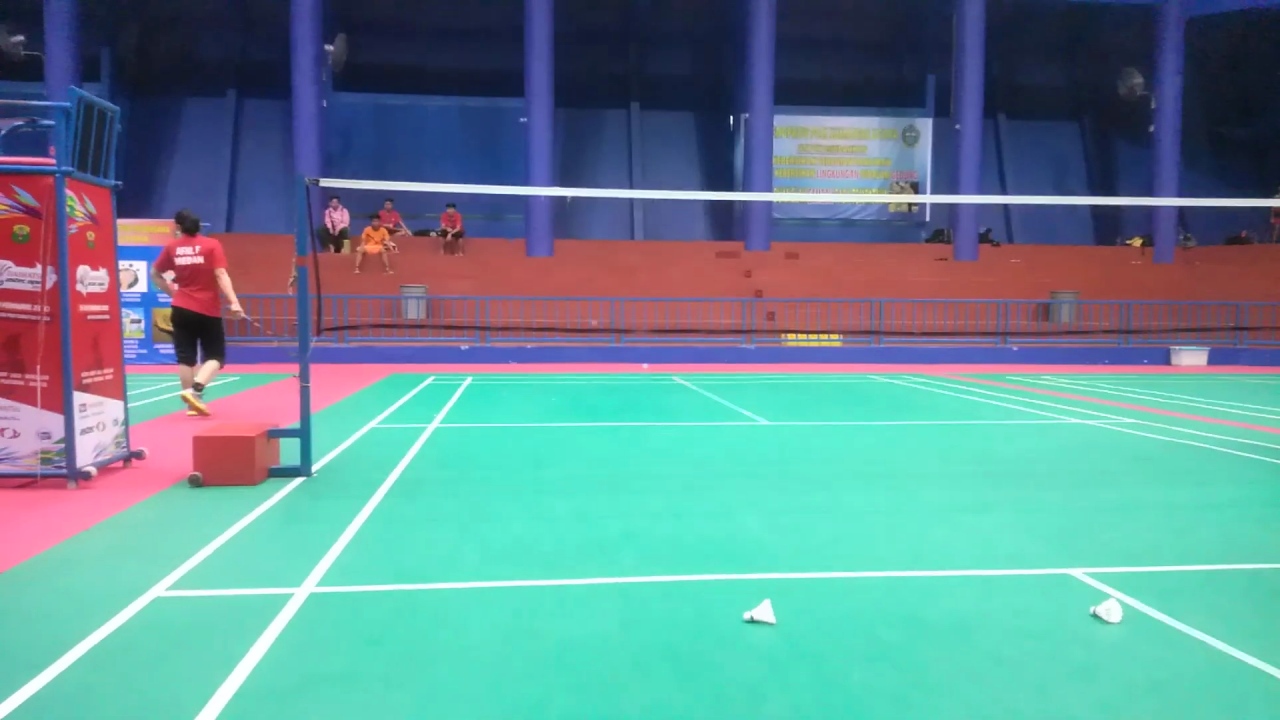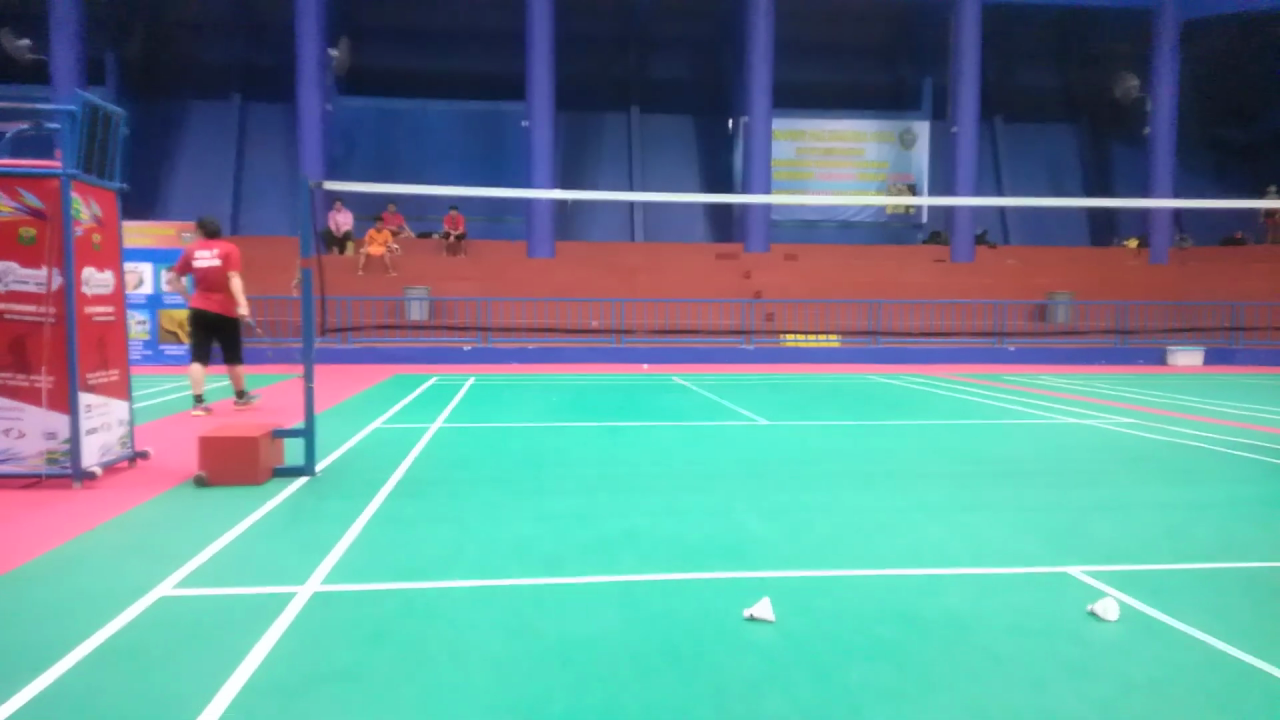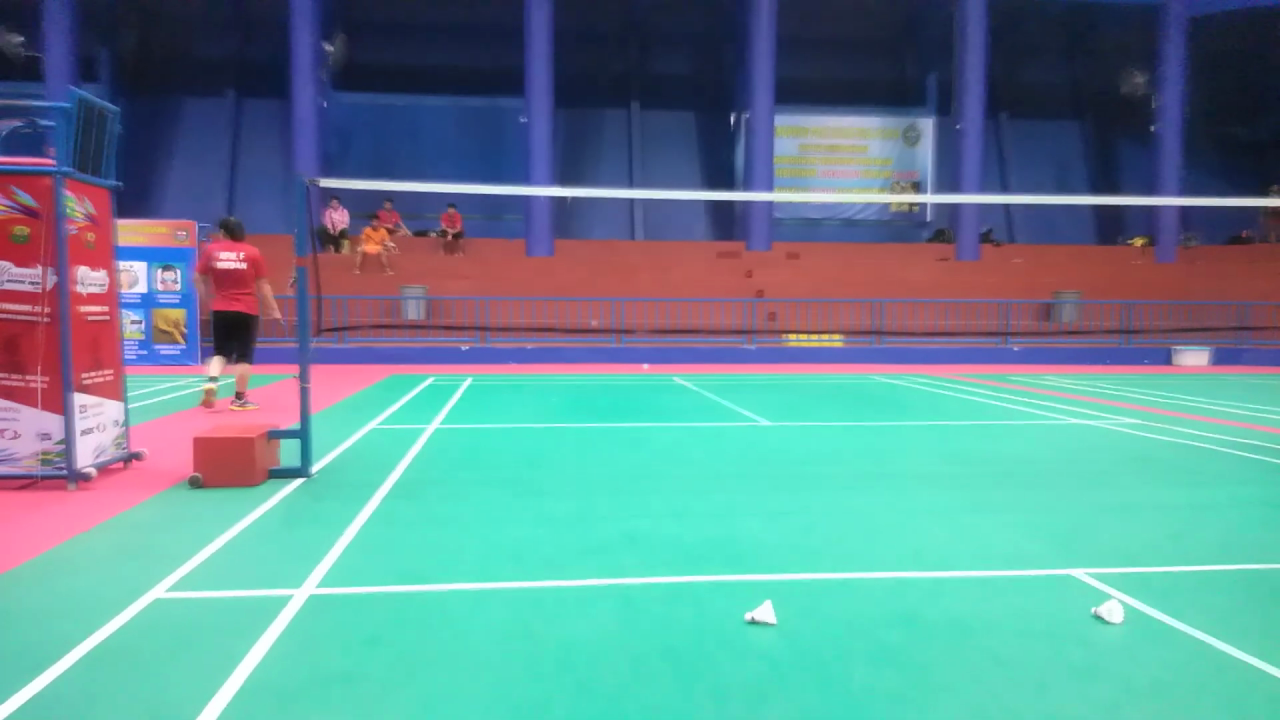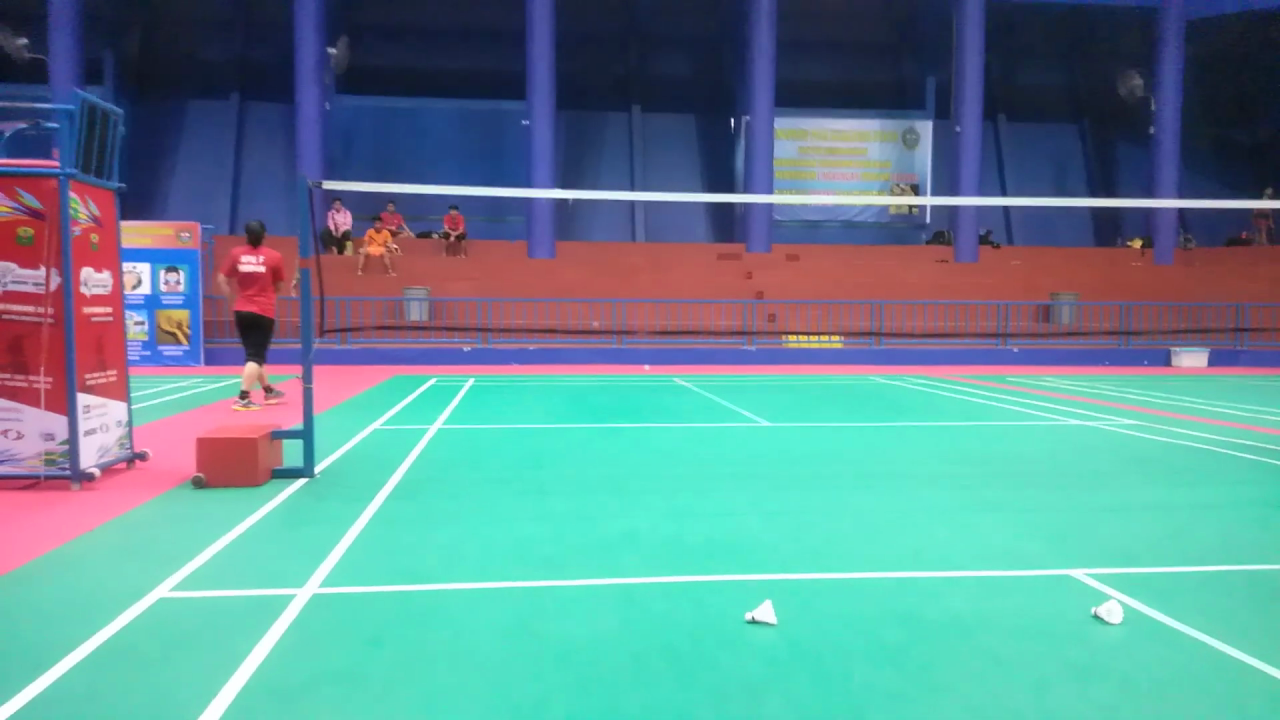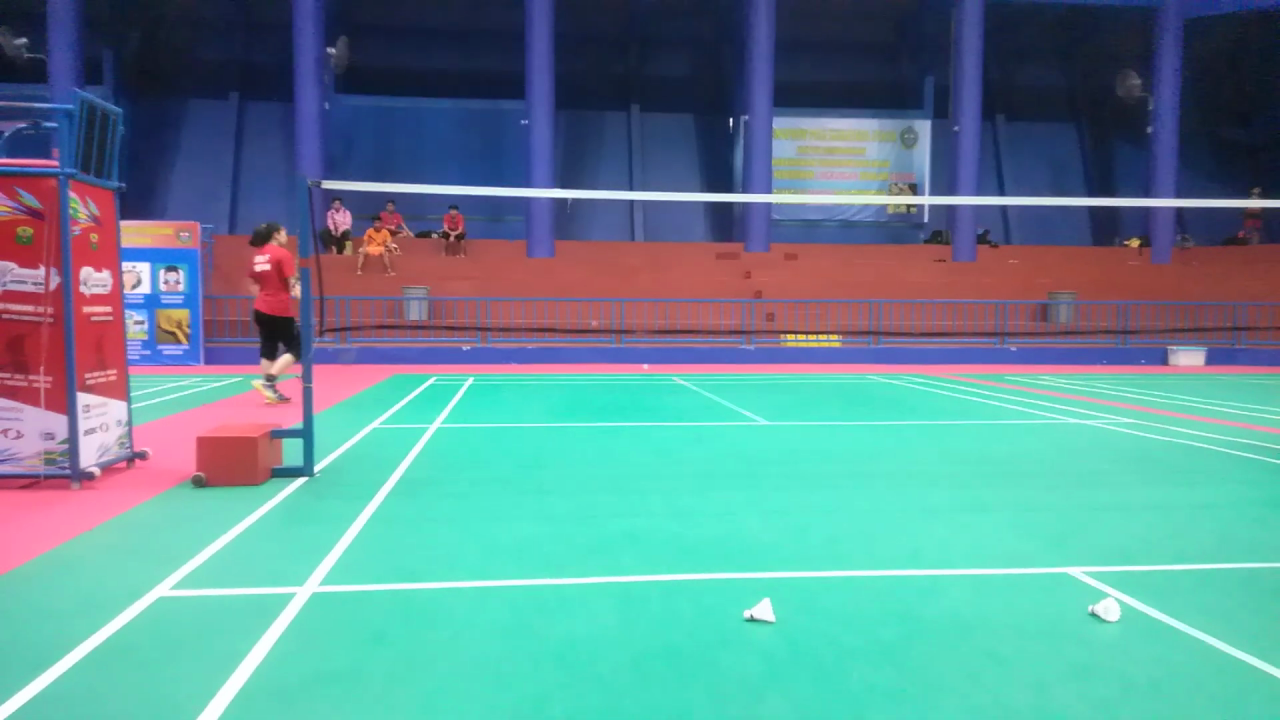
dt=0.4s
person 1, frame 1
left shoulder: (171, 247)
right shoulder: (212, 245)
left elbow: (155, 275)
right elbow: (221, 275)
right wrist: (233, 302)
left hip: (181, 309)
right hip: (208, 310)
left knee: (185, 357)
right knee: (215, 356)
left ankle: (191, 401)
right ankle: (195, 390)
person 1, frame 2
left shoulder: (192, 250)
right shoulder: (229, 249)
left elbow: (175, 279)
right elbow: (233, 278)
right wrist: (242, 305)
left hip: (199, 310)
right hip: (225, 310)
left knee: (198, 356)
right knee: (233, 356)
left ankle: (198, 402)
right ankle: (241, 397)
person 1, frame 3
left shoulder: (211, 250)
right shoulder: (253, 253)
left elbow: (198, 279)
right elbow: (263, 284)
left wrist: (211, 300)
right wrist: (273, 308)
left hip: (220, 310)
right hip: (246, 311)
left knee: (220, 352)
right knee: (244, 356)
left ankle: (211, 383)
right ankle: (239, 399)
person 1, frame 4
left shoulder: (236, 254)
right shoulder: (274, 257)
left elbow: (222, 281)
right elbow: (278, 287)
left wrist: (236, 299)
left hip: (242, 311)
right hip: (263, 312)
left knee: (253, 353)
right knee: (255, 356)
left ankle: (269, 391)
right ankle: (243, 398)
person 1, frame 5
left shoulder: (257, 255)
right shoulder: (282, 254)
left elbow: (252, 283)
right elbow: (292, 283)
left hip: (261, 310)
right hip: (280, 311)
left knee: (267, 351)
right knee: (294, 349)
left ankle: (272, 391)
right ankle: (267, 381)
